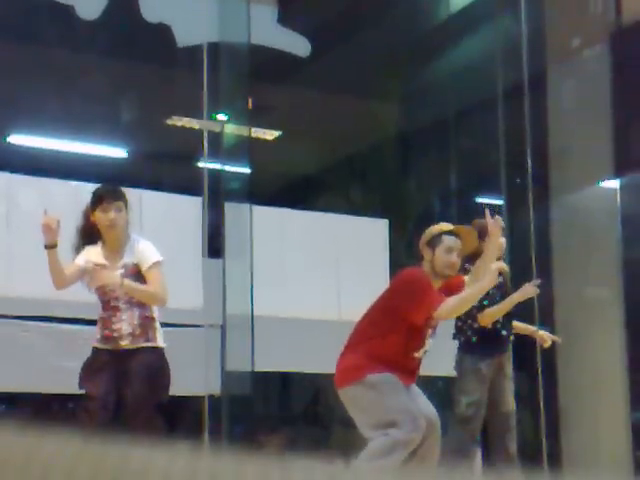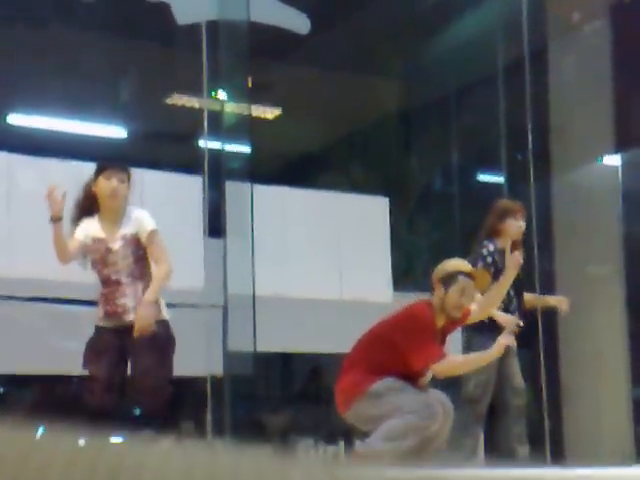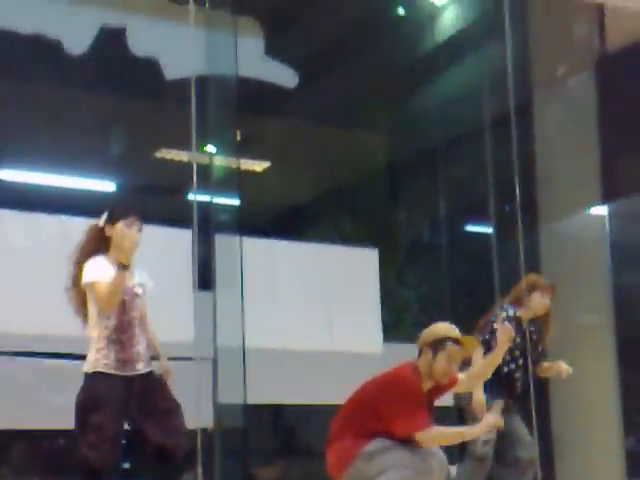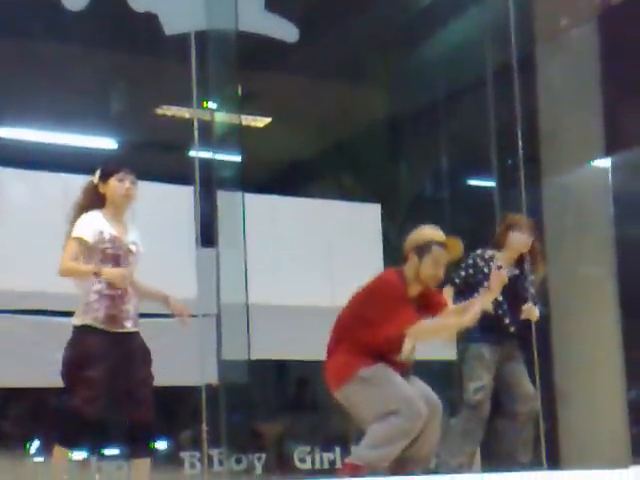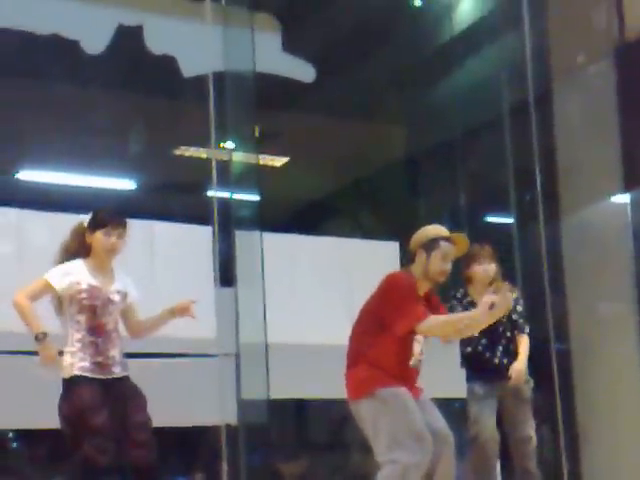
dt=1s
person 1, frame 1
left shoulder: (142, 248)
right shoulder: (91, 253)
left elbow: (160, 296)
right elbow: (60, 282)
left wrist: (118, 281)
right wrist: (51, 244)
left hip: (144, 346)
right hip: (106, 347)
left knee: (142, 416)
right knee: (94, 413)
person 1, frame 2
left shoulder: (139, 219)
right shoulder: (88, 226)
left elbow: (164, 266)
right elbow: (65, 257)
left wrist: (147, 301)
right wrist: (57, 217)
left hip: (147, 318)
right hip: (108, 323)
left knee: (150, 386)
right knee: (99, 394)
person 1, frame 3
left shoulder: (138, 274)
right shoulder: (95, 265)
right elbow: (108, 303)
left wrist: (160, 355)
right wrist: (124, 262)
left hip: (140, 371)
right hip: (105, 372)
left knee: (172, 439)
right knee: (99, 451)
person 1, frame 4
left shoulder: (132, 232)
right shoulder: (91, 221)
right elbow: (65, 266)
left wrist: (166, 299)
right wrist: (100, 271)
left hip: (128, 332)
right hip: (93, 329)
left knee: (140, 411)
right knee: (83, 408)
person 1, frame 5
left shoulder: (123, 282)
right shoulder: (71, 272)
left elbow: (135, 330)
right elbow: (21, 299)
left wrist: (170, 313)
right wrist: (42, 339)
left hip: (118, 378)
right hip: (81, 377)
left knee: (143, 453)
right knee: (98, 458)
person 2, frame 1
left shoulder: (499, 276)
right elbow: (483, 318)
left wrist: (534, 331)
right wrist: (518, 296)
left hip: (501, 356)
right hip: (475, 357)
left knee: (505, 418)
right knee: (469, 421)
person 2, frame 2
left shoulder: (512, 256)
right shoulder: (487, 251)
left wrist: (546, 300)
right wrist: (498, 315)
right hip: (484, 335)
left knee: (515, 396)
right knee: (476, 400)
left ankle: (514, 459)
right ankle: (466, 461)
person 2, frame 3
left shoulder: (532, 329)
right shoulder: (504, 315)
left elbow: (538, 366)
right elbow: (479, 348)
left wrist: (556, 367)
right wrist: (477, 390)
left hip: (506, 399)
right hip: (486, 393)
left knee: (525, 453)
right knee: (481, 452)
person 2, frame 4
left shoulder: (525, 271)
right shoulder: (481, 258)
left elbow: (528, 308)
right elbow: (451, 287)
left wrist: (531, 312)
left hip: (509, 344)
right hip: (480, 340)
left knee: (526, 402)
right knee: (476, 403)
left ankle: (515, 465)
right ankle: (452, 467)
person 2, frame 5
left shoulder: (509, 295)
right shoulder: (457, 301)
left elbow: (522, 332)
left wrist: (521, 360)
left hip: (512, 377)
right hip: (479, 381)
left knee: (524, 439)
right knee: (484, 438)
person 3, frame 1
left shoulder: (441, 285)
right shoulder: (412, 280)
left elbow: (472, 283)
right elbow: (444, 312)
left wrist: (493, 241)
right wrist: (486, 283)
left hip: (395, 374)
right hip: (363, 371)
left knee: (429, 424)
right knee: (407, 426)
person 3, frame 2
left shoulder: (444, 314)
right shoulder: (417, 317)
left elbow: (482, 309)
right elbow: (440, 367)
left wrist: (509, 274)
right wrist: (491, 353)
left hip: (386, 388)
right hip: (358, 390)
left knee: (441, 410)
right knee: (427, 410)
person 3, frame 3
left shoulder: (431, 376)
right shoulder: (404, 381)
left elbow: (469, 380)
right elbow: (425, 436)
left wrist: (501, 347)
right wrist: (476, 430)
left hip: (377, 450)
right hip: (350, 453)
left knee: (436, 464)
person 3, frame 4
left shoulder: (422, 290)
right shoulder: (389, 285)
left elbow: (452, 314)
right elbow: (416, 330)
left wrist: (490, 293)
right wrist: (465, 320)
left hip: (382, 366)
right hip: (350, 367)
left knee: (430, 407)
right knee: (409, 411)
left ankle: (405, 474)
right ankle: (355, 470)
person 3, frame 5
left shoulder: (426, 295)
right shoulder: (397, 284)
left elbow: (453, 329)
right elbow: (427, 327)
left wrist: (493, 314)
right wrist: (476, 313)
left hip: (403, 384)
right hip: (374, 383)
left knee: (441, 441)
right knee: (411, 451)
